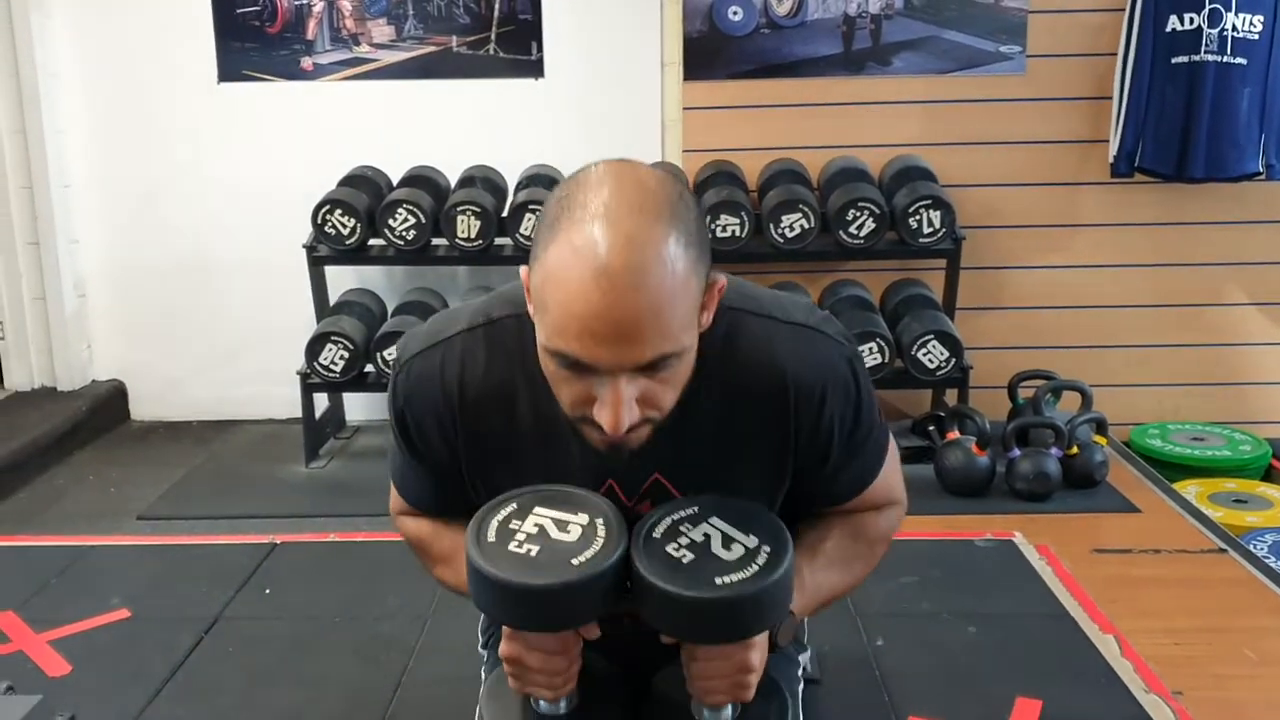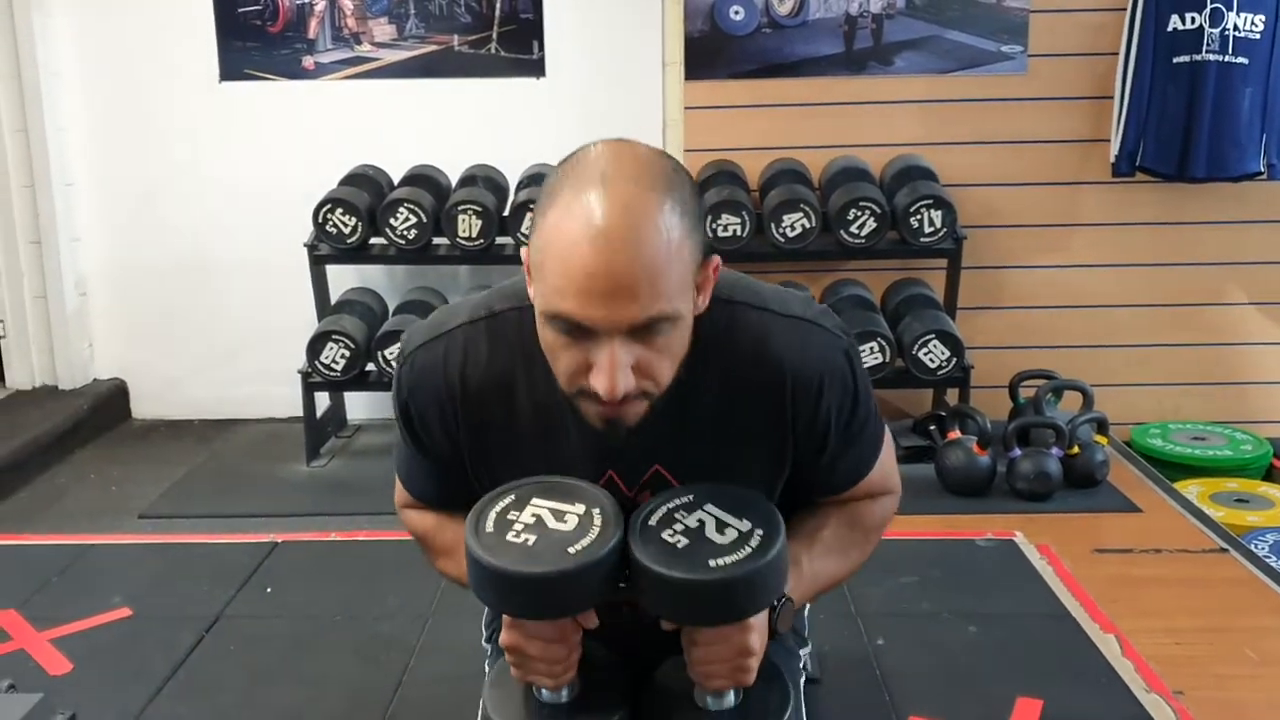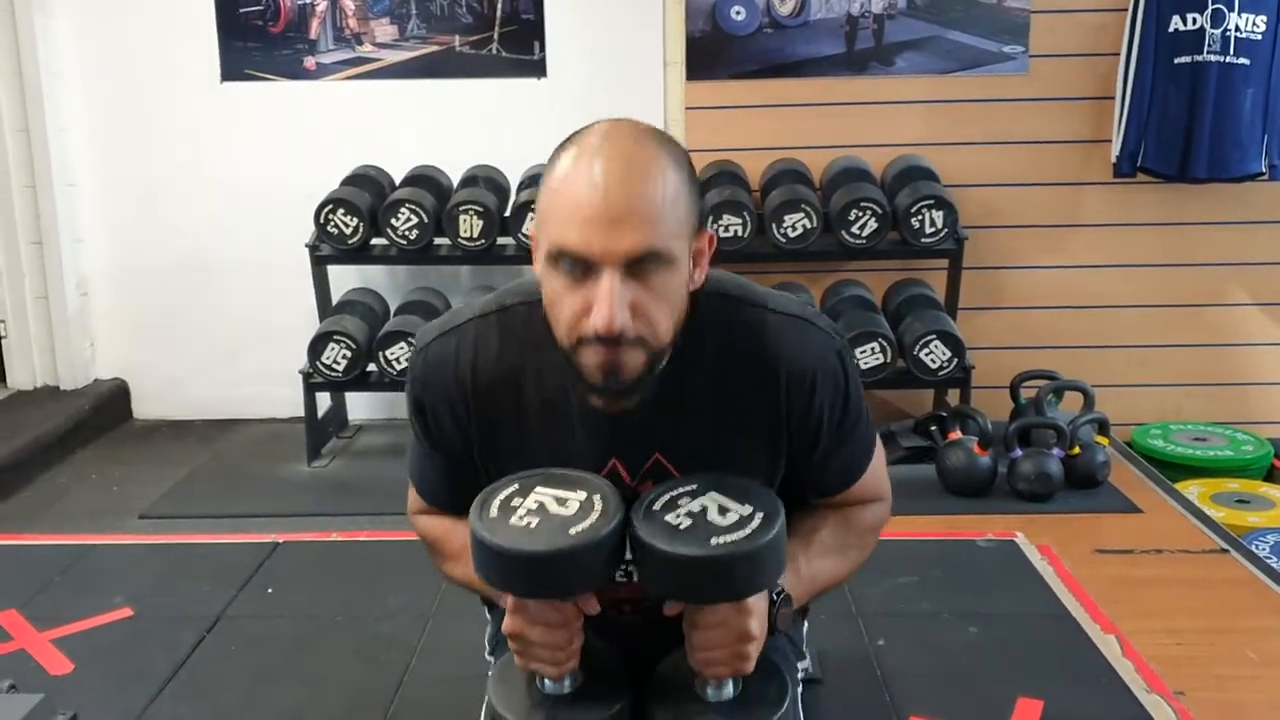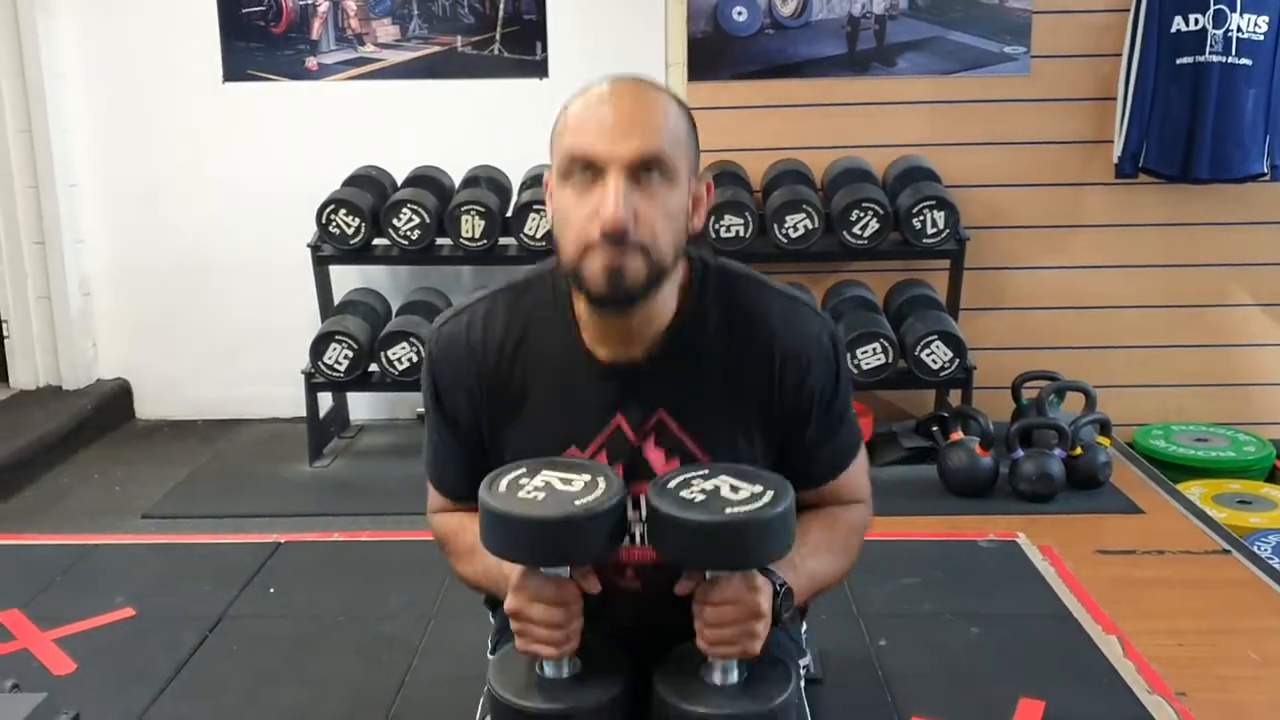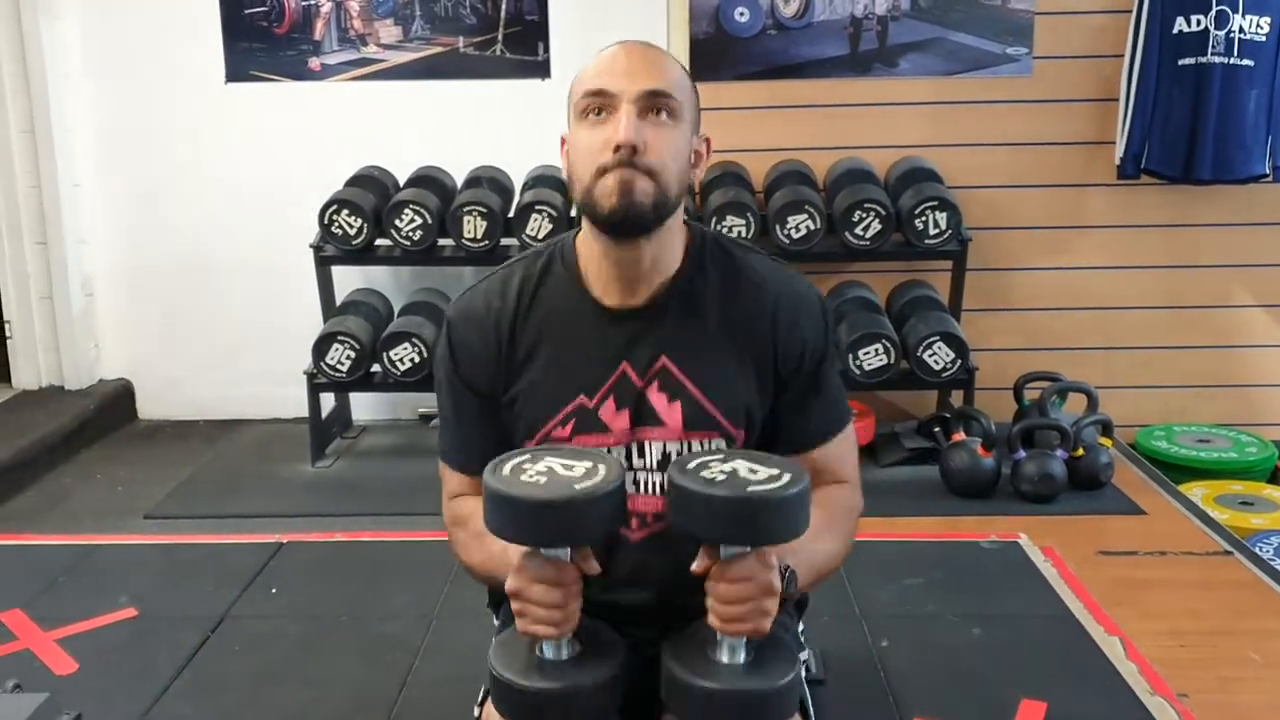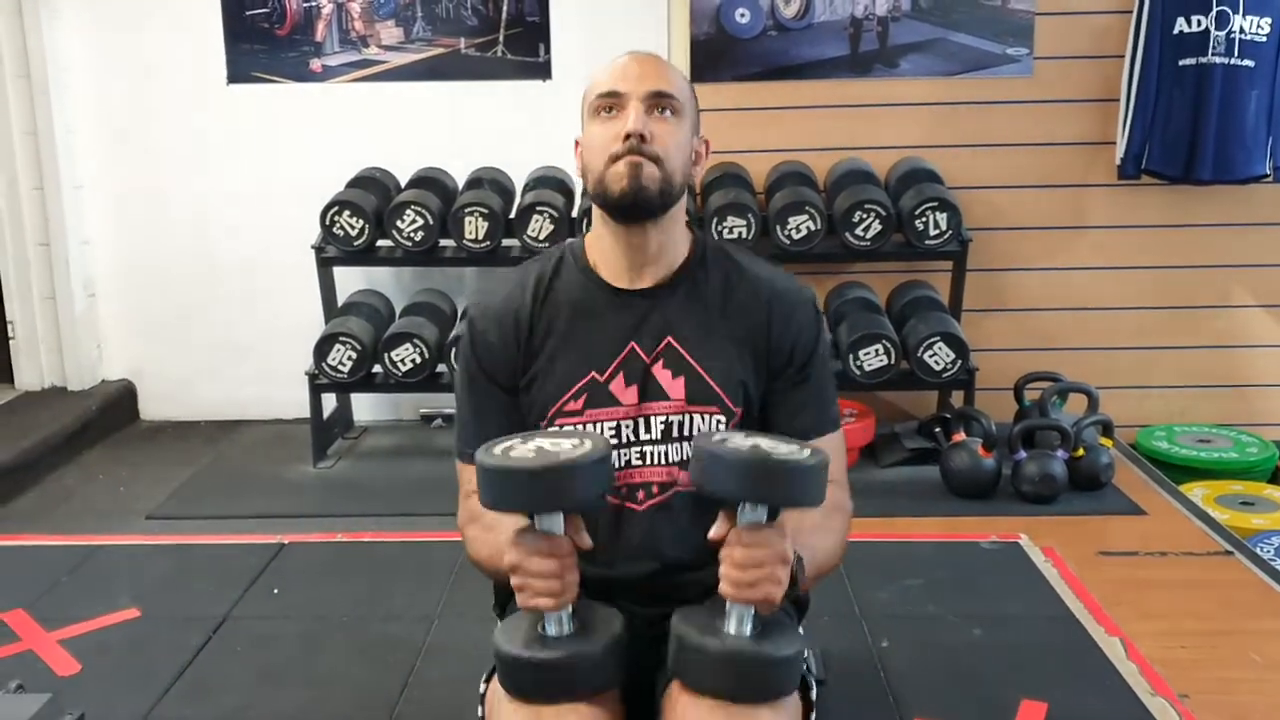
dt=0.1s
person 1, frame 1
left shoulder: (804, 365)
right shoulder: (442, 373)
left elbow: (875, 506)
right elbow: (421, 513)
left hip: (728, 641)
right hip: (549, 642)
person 1, frame 2
left shoulder: (801, 357)
right shoulder: (446, 366)
left elbow: (869, 495)
right elbow: (425, 507)
left wrist: (772, 597)
left hip: (725, 633)
right hip: (552, 633)
person 1, frame 3
left shoulder: (796, 355)
right shoulder: (459, 362)
left elbow: (861, 502)
right elbow: (438, 513)
left wrist: (767, 595)
right wrist: (515, 586)
left hip: (724, 640)
right hip: (555, 639)
person 1, frame 4
left shoulder: (788, 337)
right shoulder: (473, 345)
left elbow: (843, 505)
right elbow: (454, 512)
left wrist: (773, 583)
right wrist: (513, 575)
left hip: (725, 625)
right hip: (559, 625)
person 1, frame 5
left shoulder: (783, 308)
right shoulder: (485, 316)
left elbow: (833, 486)
right elbow: (468, 503)
left wrist: (779, 566)
right wrist: (518, 562)
left hip: (727, 618)
right hip: (563, 618)
person 1, frame 6
left shoulder: (775, 306)
right shoulder: (507, 316)
left elbow: (825, 490)
right elbow: (481, 502)
left wrist: (789, 556)
right wrist: (516, 549)
left hip: (723, 608)
right hip: (568, 613)
